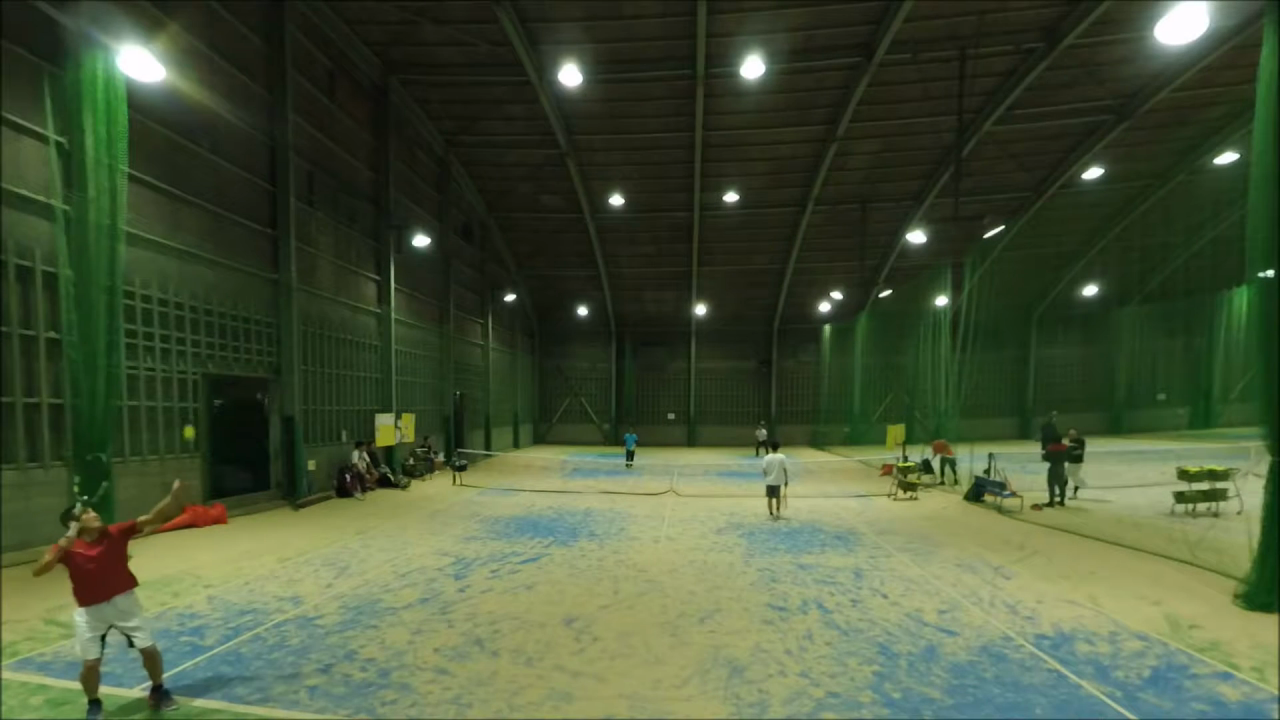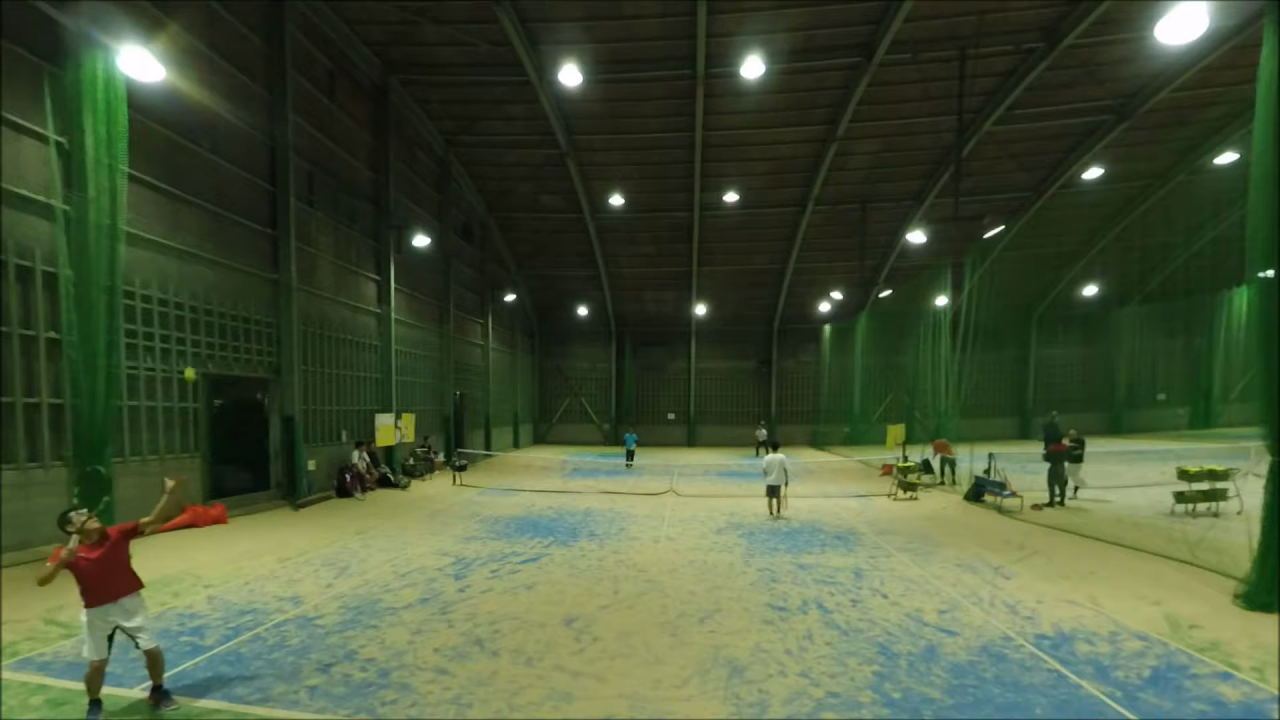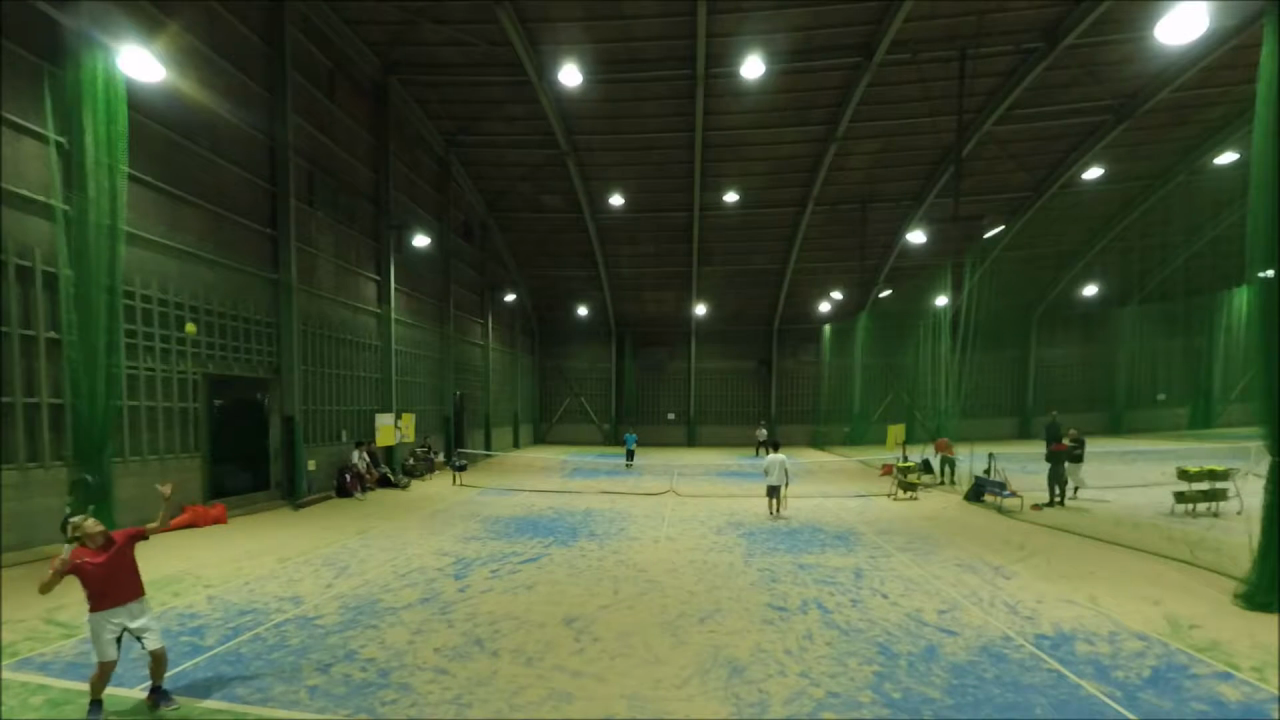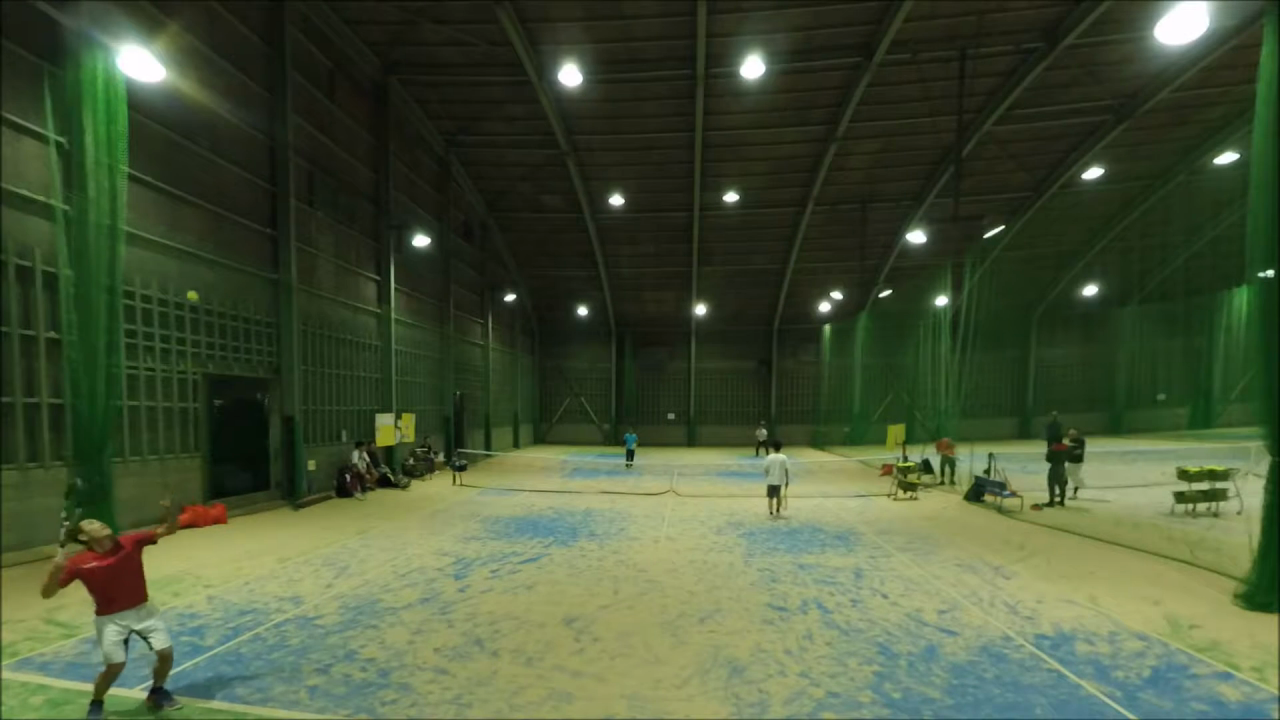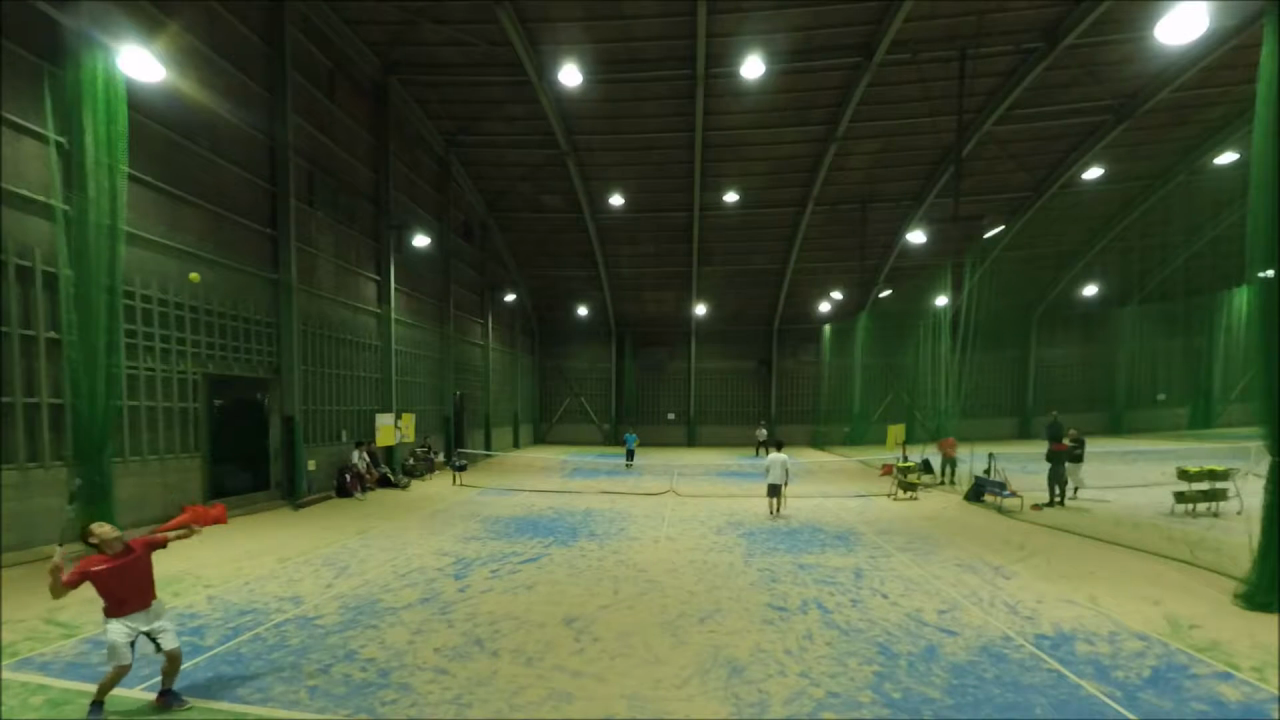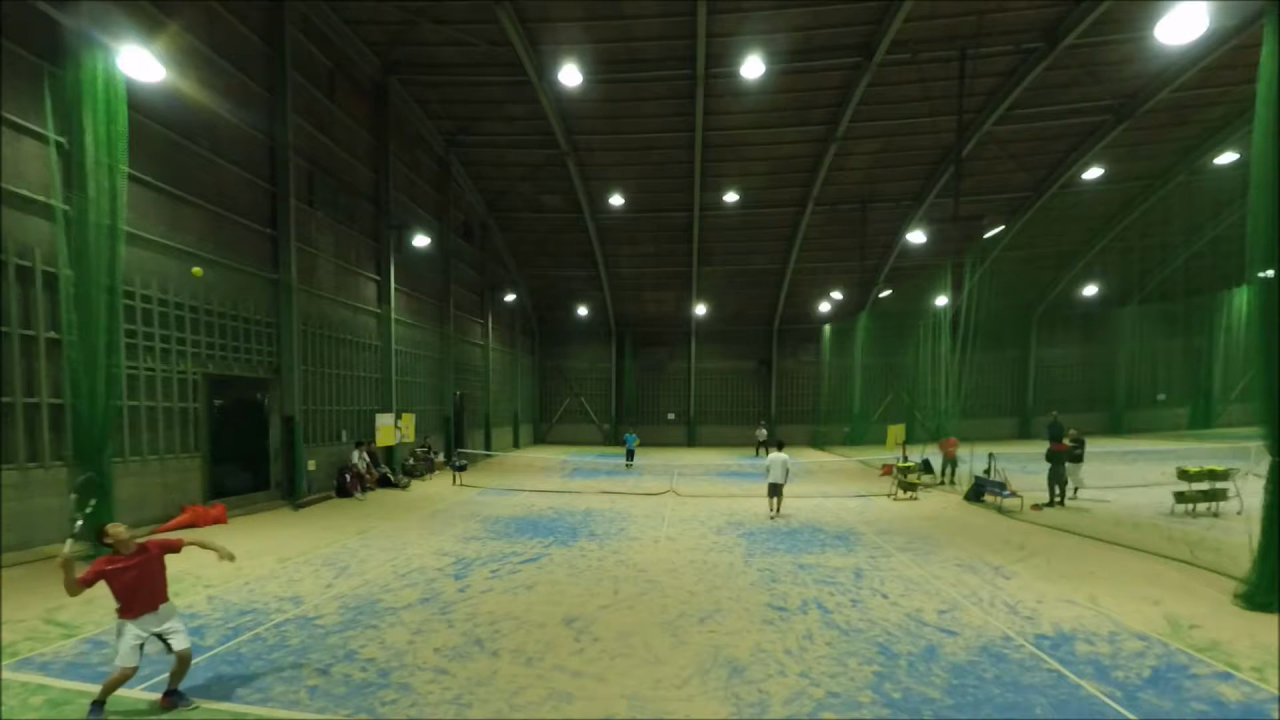
dt=0.1s
person 1, frame 1
left shoulder: (117, 533)
right shoulder: (66, 547)
left elbow: (152, 518)
right elbow: (37, 572)
left wrist: (173, 495)
right wrist: (58, 553)
left hip: (124, 603)
right hip: (90, 611)
left knee: (150, 650)
right knee: (90, 663)
left ankle: (158, 690)
person 1, frame 2
left shoulder: (118, 534)
right shoulder: (67, 553)
left elbow: (154, 519)
right elbow: (42, 581)
left wrist: (168, 493)
right wrist: (61, 562)
left hip: (130, 604)
right hip: (96, 612)
left knee: (153, 651)
right knee: (97, 664)
left ankle: (158, 691)
person 1, frame 3
left shoulder: (124, 538)
right shoulder: (74, 559)
left elbow: (160, 524)
right elbow: (44, 589)
left wrist: (166, 500)
right wrist: (57, 569)
left hip: (136, 606)
right hip: (104, 615)
left knee: (158, 651)
right knee: (107, 664)
left ankle: (156, 691)
person 1, frame 4
left shoulder: (130, 542)
right shoulder: (78, 563)
left elbow: (168, 530)
right elbow: (47, 594)
left wrist: (169, 511)
right wrist: (54, 573)
left hip: (142, 610)
right hip: (111, 618)
left knee: (166, 652)
right knee: (115, 666)
left ankle: (157, 692)
person 1, frame 5
left shoulder: (141, 546)
right shoulder: (89, 566)
left elbow: (174, 536)
right elbow: (57, 593)
left wrist: (189, 530)
right wrist: (54, 573)
left hip: (151, 610)
right hip: (119, 619)
left knee: (174, 653)
right knee: (121, 668)
left ankle: (166, 693)
right ankle: (97, 703)
person 1, frame 6
left shoulder: (155, 547)
right shoulder: (104, 565)
left elbow: (191, 541)
right elbow: (73, 591)
left wrist: (218, 548)
right wrist: (67, 569)
left hip: (163, 613)
right hip: (133, 622)
left knee: (185, 654)
right knee: (126, 671)
left ankle: (171, 694)
right ankle: (98, 703)
